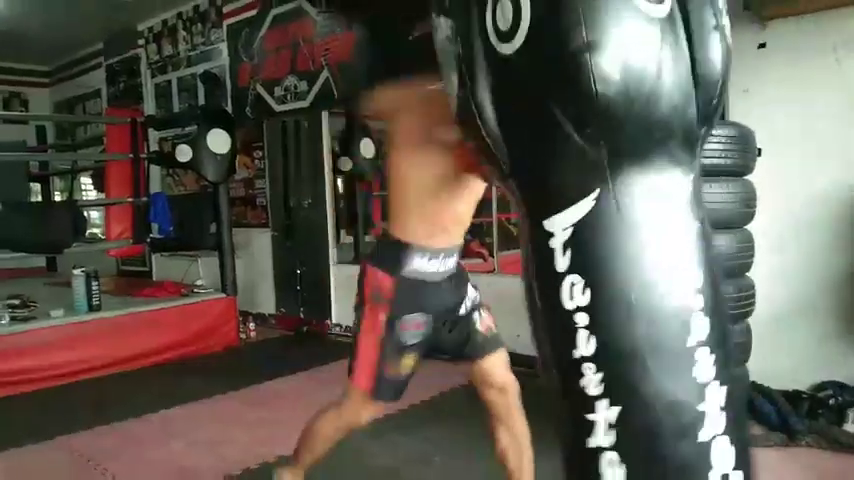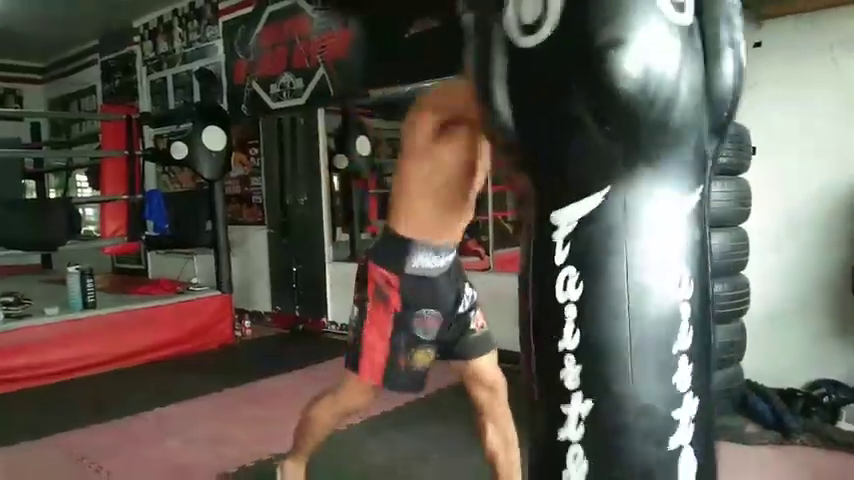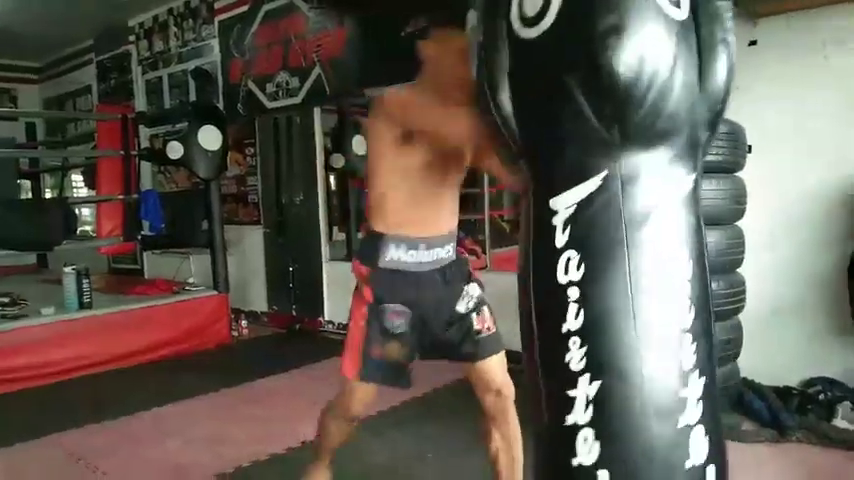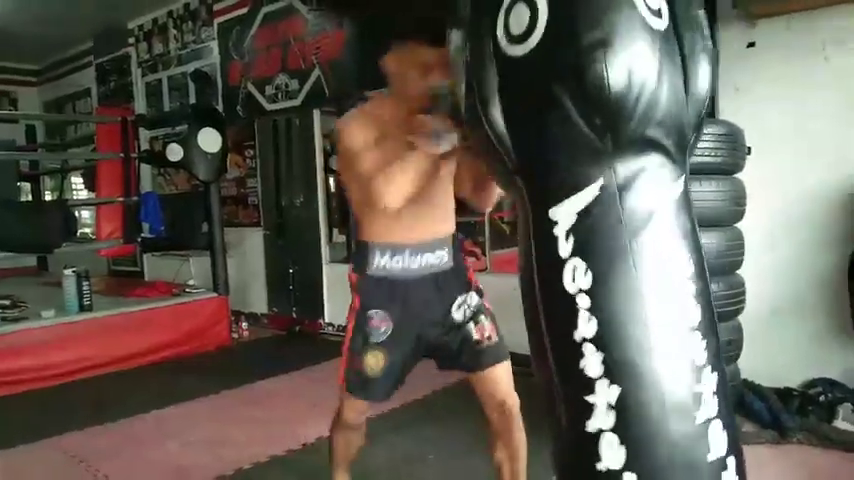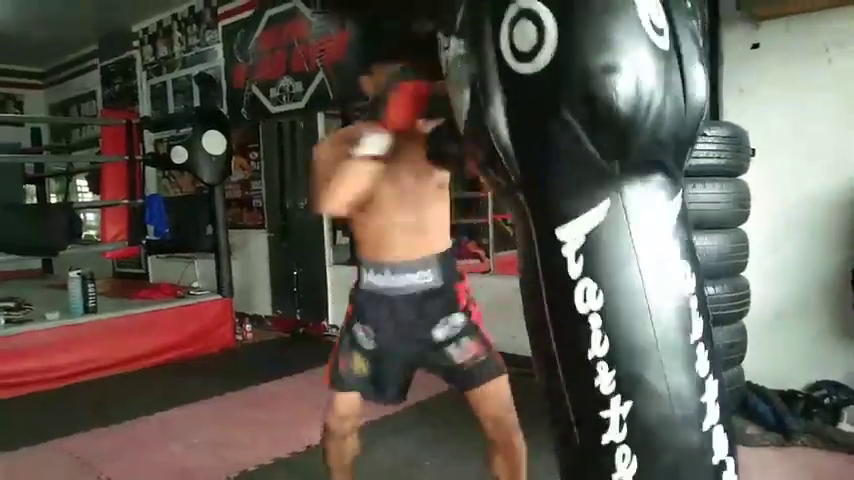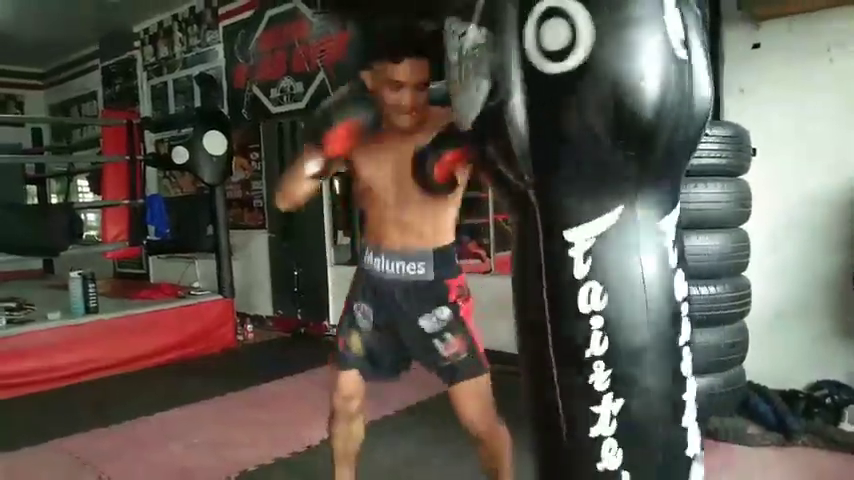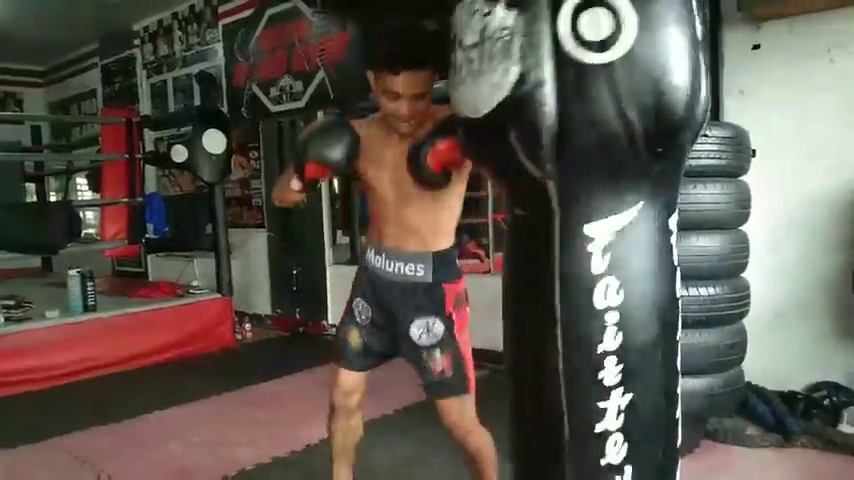
dt=0.1s
person 1, frame 1
right shoulder: (423, 108)
right elbow: (381, 101)
left hip: (448, 274)
right hip: (402, 277)
left knee: (504, 390)
right knee: (359, 407)
person 1, frame 2
left shoulder: (477, 131)
right shoulder: (443, 105)
left hip: (443, 273)
right hip: (401, 273)
left knee: (492, 393)
right knee: (357, 394)
person 1, frame 3
left shoulder: (459, 105)
right shoulder: (397, 104)
left elbow: (513, 174)
right elbow: (469, 137)
left hip: (446, 264)
right hip: (390, 270)
left knee: (499, 393)
right knee: (355, 402)
person 1, frame 4
left shoulder: (448, 120)
right shoulder: (357, 126)
left elbow: (483, 199)
right elbow: (387, 195)
right wrist: (439, 133)
left hip: (446, 275)
right hip: (383, 283)
left knee: (503, 403)
right knee: (352, 413)
person 1, frame 5
right shoulder: (339, 147)
right elbow: (330, 203)
right wrist: (381, 134)
left hip: (438, 293)
right hip: (377, 298)
left knee: (501, 417)
right knee: (339, 419)
person 1, frame 6
left shoulder: (453, 127)
right shoulder: (353, 135)
right elbow: (285, 199)
right wrist: (320, 152)
left hip: (435, 282)
right hip: (375, 280)
left knee: (477, 413)
right knee: (346, 402)
person 1, frame 7
left shoulder: (455, 126)
right shoulder: (358, 136)
right elbow: (282, 196)
right wrist: (305, 171)
left hip: (432, 284)
right hip: (376, 278)
left knee: (459, 421)
right knee: (344, 397)
